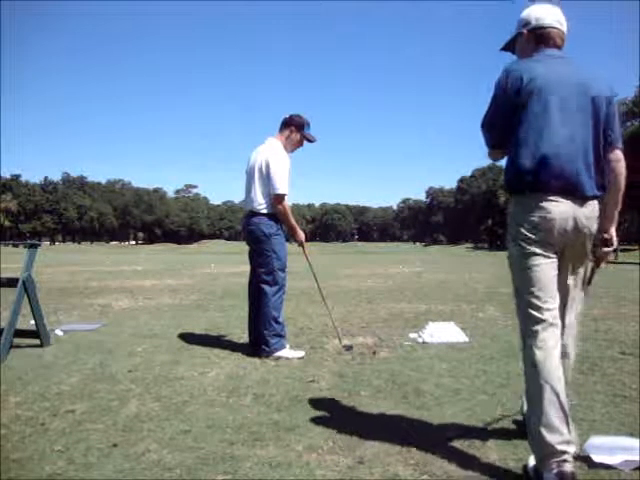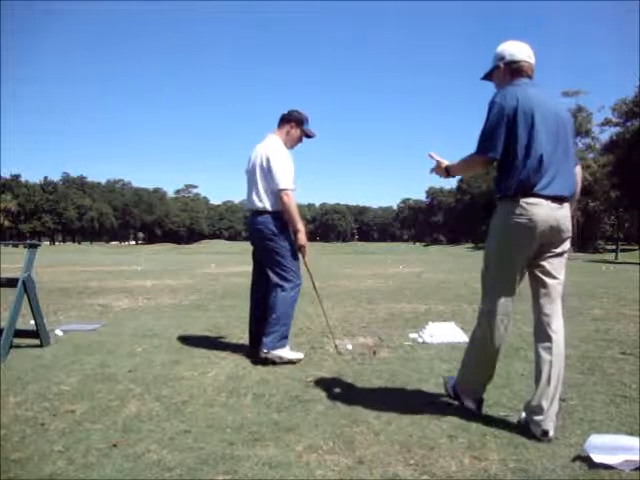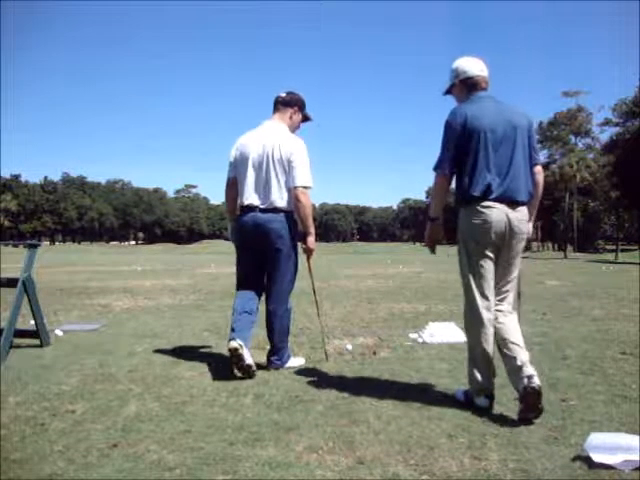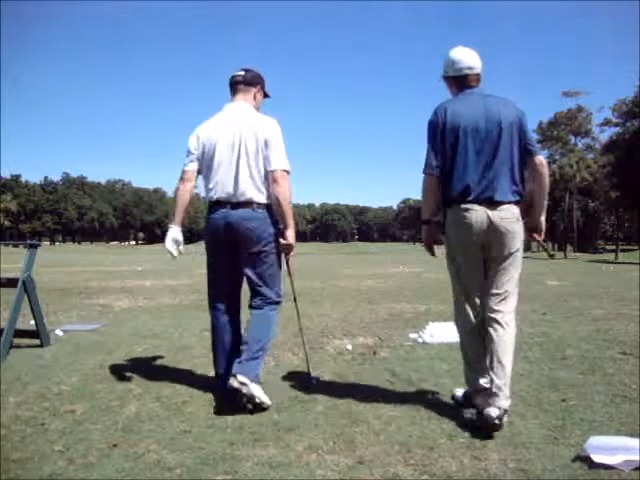
dt=0.7s
person 1, frame 1
left shoulder: (517, 75)
right shoulder: (596, 87)
left elbow: (495, 150)
right elbow: (615, 162)
right wrist: (609, 223)
left hip: (535, 210)
right hip: (584, 213)
left knee: (541, 330)
right knee: (564, 325)
right ankle: (548, 422)
person 1, frame 2
left shoulder: (506, 98)
right shoulder: (560, 109)
left elbow: (484, 160)
right elbow: (576, 173)
left wrist: (449, 169)
left hip: (520, 210)
right hip: (560, 213)
left knee: (496, 306)
right knee: (550, 316)
left ankle: (470, 390)
right ankle: (542, 418)
person 1, frame 3
left shoulder: (461, 115)
right shoulder: (520, 117)
left elbow: (444, 177)
right elbow: (538, 174)
left wrist: (433, 220)
right wrist: (530, 216)
left hip: (479, 214)
right hip: (517, 214)
left knee: (480, 306)
right knee: (504, 304)
left ankle: (481, 390)
right ankle: (525, 376)
person 1, frame 4
left shoulder: (443, 113)
right shoulder: (511, 110)
left elbow: (433, 176)
right elbow: (538, 165)
left wrist: (428, 222)
right wrist: (538, 213)
left hip: (463, 216)
right hip: (508, 215)
left knee: (469, 309)
right knee: (502, 309)
left ankle: (478, 391)
right ankle: (496, 402)
person 2, frame 1
left shoulder: (260, 151)
right shoulder: (278, 155)
right elbow: (279, 201)
right wrist: (295, 230)
left hip: (253, 220)
right hip: (268, 224)
left knee: (259, 283)
right knee: (273, 283)
left ankle: (258, 340)
right ankle: (272, 344)
person 2, frame 2
left shoulder: (258, 150)
right shoulder: (279, 152)
right elbow: (285, 196)
right wrist: (299, 230)
left hip: (256, 220)
right hip: (273, 222)
left knee: (262, 284)
right knee: (288, 281)
left ankle: (258, 342)
right ankle: (273, 343)
person 2, frame 3
left shoulder: (244, 140)
right shoulder: (293, 143)
left elbow: (231, 189)
right elbow: (300, 195)
left wrist: (233, 223)
right wrist: (309, 232)
left hip: (247, 220)
right hip: (278, 222)
left knee: (247, 287)
right knee: (279, 293)
left ankle: (239, 338)
right ankle: (279, 356)
person 2, frame 4
left shoulder: (204, 129)
right shoulder: (266, 125)
left elbow: (186, 181)
right elbow: (278, 180)
left wrist: (175, 225)
right wrist: (288, 226)
left hip: (217, 218)
right hip: (256, 217)
left knee: (221, 303)
right knee: (265, 299)
left ankle: (225, 381)
right ankle: (246, 372)
